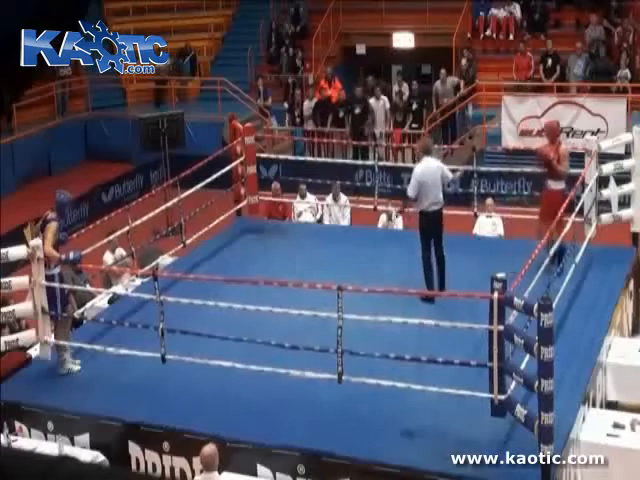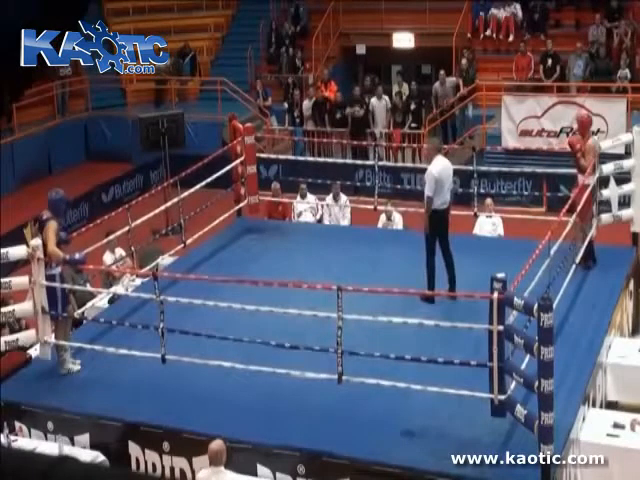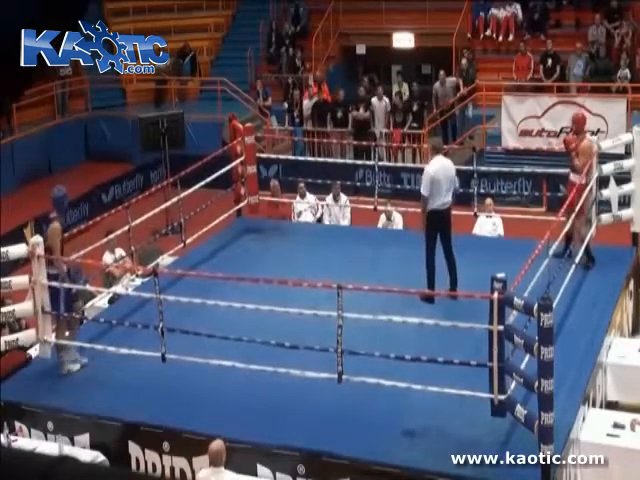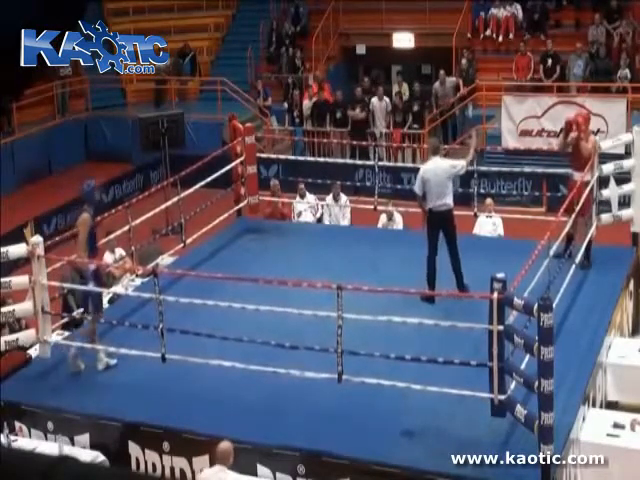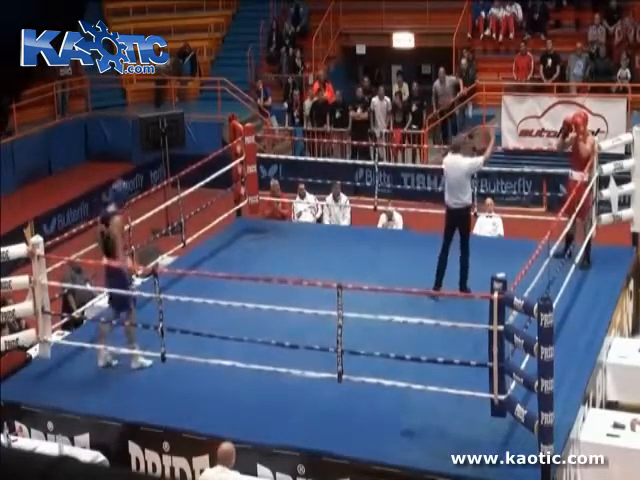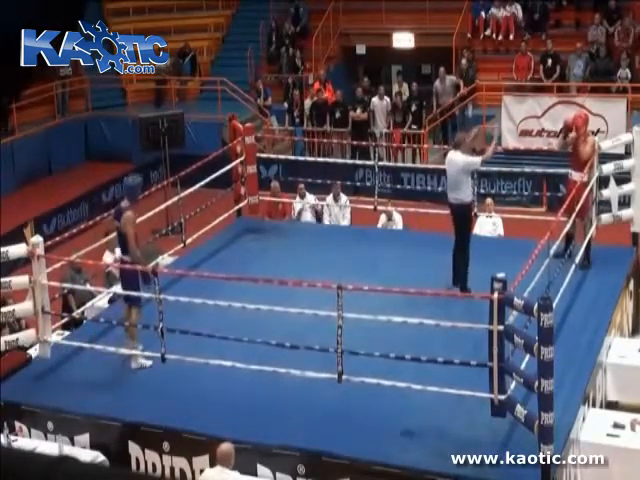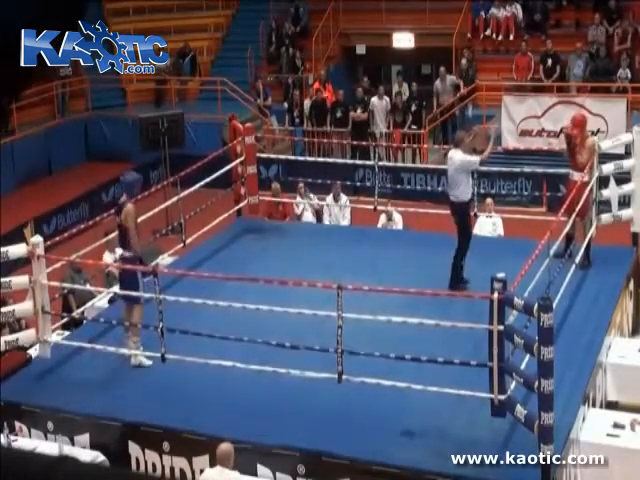
dt=0.7s
person 1, frame 1
left shoulder: (49, 216)
right shoulder: (53, 223)
left elbow: (38, 231)
right elbow: (47, 250)
right wrist: (66, 258)
left hip: (53, 272)
right hip: (51, 274)
left knee: (68, 311)
right knee: (60, 318)
left ankle: (66, 355)
right ankle: (63, 363)
person 1, frame 2
left shoulder: (45, 216)
right shoulder: (52, 223)
left elbow: (41, 235)
right elbow: (51, 249)
left wrist: (61, 238)
right wrist: (70, 259)
left hip: (53, 272)
right hip: (52, 274)
left knee: (68, 312)
right knee: (60, 318)
left ankle: (66, 356)
right ankle: (63, 363)
person 1, frame 3
left shoulder: (57, 221)
right shoulder: (55, 225)
right elbow: (57, 257)
right wrist: (65, 278)
left hip: (61, 273)
right hip: (57, 274)
left knee: (73, 311)
right knee: (62, 319)
left ankle: (72, 355)
right ankle: (64, 362)
person 1, frame 4
left shoulder: (90, 215)
right shoulder: (85, 217)
right elbow: (81, 250)
left wrist: (99, 270)
right wrist: (87, 277)
left hip: (93, 269)
right hip: (87, 271)
left knee: (96, 315)
right knee: (93, 316)
left ankle: (100, 357)
right ankle: (75, 351)
person 1, frame 5
left shoulder: (104, 215)
right shoulder: (117, 219)
right elbow: (121, 250)
right wrist: (129, 272)
left hip: (109, 268)
right hip: (119, 270)
left knee: (114, 311)
right knee: (129, 312)
left ankle: (103, 354)
right ankle: (135, 358)
person 1, frame 6
left shoulder: (118, 209)
right shoulder: (128, 214)
right elbow: (132, 246)
left hip: (123, 261)
right hip: (132, 263)
left knee: (129, 305)
right knee: (135, 308)
left ankle: (131, 344)
right ankle: (135, 357)
person 1, frame 7
left shoulder: (120, 205)
right shoulder: (129, 207)
right elbow: (133, 237)
right wrist: (142, 259)
left hip: (124, 257)
right hip: (132, 259)
left knee: (128, 303)
right knee: (137, 304)
left ankle: (130, 344)
right ankle: (135, 353)
person 2, frame 1
left shoulder: (419, 169)
right shoulder: (438, 164)
left elbow: (411, 195)
right elbow: (449, 178)
left wrist: (402, 208)
left hip: (426, 214)
right hip: (438, 211)
left knee: (426, 253)
right knee: (439, 249)
left ankle: (430, 292)
right ankle: (442, 285)
person 2, frame 2
left shoulder: (433, 169)
right shoulder: (447, 164)
left elbow: (429, 197)
left wrist: (425, 219)
left hip: (434, 213)
right hip: (445, 211)
left knee: (430, 253)
right knee: (446, 249)
left ankle: (430, 292)
right ankle: (452, 288)
person 2, frame 3
left shoulder: (429, 168)
right shoulder: (450, 164)
left elbow: (424, 196)
right elbow: (454, 186)
left wrist: (423, 215)
left hip: (433, 213)
right hip: (446, 211)
left knee: (430, 252)
right knee: (448, 250)
left ankle: (430, 292)
right ankle: (453, 288)
person 2, frame 4
left shoulder: (424, 169)
right shoulder: (448, 165)
left elbow: (419, 195)
right elbow: (467, 161)
left wrist: (425, 211)
right wrist: (473, 143)
left hip: (433, 214)
right hip: (447, 213)
left knee: (432, 254)
right knee: (453, 251)
left ankle: (430, 292)
right ankle: (461, 286)
person 2, frame 5
left shoulder: (447, 160)
right shoulder: (467, 163)
left elbow: (453, 150)
right elbow: (485, 157)
left wrist: (463, 138)
right wrist: (492, 139)
left hip: (450, 210)
right hip: (464, 210)
left knee: (444, 249)
right knee: (464, 249)
left ankle: (437, 286)
right ankle: (463, 286)
person 2, frame 6
left shoulder: (450, 156)
right shoulder: (465, 161)
left elbow: (460, 147)
right elbow: (486, 157)
left wrist: (472, 136)
right wrist: (495, 139)
left hip: (453, 204)
right hip: (464, 206)
left knee: (458, 243)
right knee: (464, 246)
left ankle: (456, 278)
right ankle: (462, 285)
person 2, frame 7
left shoulder: (452, 154)
right shoulder: (462, 159)
left elbow: (464, 148)
right elbow: (483, 157)
left wrist: (472, 136)
right wrist: (492, 139)
left hip: (456, 202)
right hip: (461, 204)
left knee: (465, 237)
right knee: (463, 242)
left ankle: (459, 275)
right ankle: (454, 282)
person 3, frame 1
left shoulder: (562, 150)
right shoulder: (547, 147)
left elbow: (564, 172)
left wrist: (553, 162)
right wrist: (543, 160)
left hip: (558, 190)
right hip: (548, 189)
left knee: (557, 226)
right knee: (544, 226)
left ankle: (559, 261)
right ankle: (559, 254)
person 3, frame 2
left shoulder: (591, 144)
right shoulder: (581, 140)
left elbow: (588, 167)
left wrist: (578, 153)
right wrist: (576, 150)
left hip: (586, 184)
right hip: (581, 182)
left knee: (584, 220)
right knee: (584, 219)
left ankle: (590, 257)
right ankle: (586, 254)
person 3, frame 3
left shoulder: (586, 144)
right shoulder: (575, 139)
left elbow: (580, 167)
left wrist: (572, 152)
right wrist: (570, 149)
left hip: (580, 184)
right hip: (572, 181)
left knee: (579, 220)
right knee: (570, 217)
left ankle: (589, 257)
right ankle: (567, 249)
person 3, frame 4
left shoulder: (591, 139)
right shoulder: (574, 136)
left elbow: (587, 153)
right elbow: (561, 149)
left wrist: (581, 135)
right wrist: (566, 132)
left hip: (585, 181)
right hip: (574, 179)
left knee: (585, 219)
right knee: (572, 216)
left ankle: (587, 257)
right ankle: (567, 250)
person 3, frame 5
left shoulder: (589, 139)
right shoulder: (573, 137)
left elbow: (584, 153)
right elbow: (560, 148)
left wrist: (580, 135)
right wrist: (564, 133)
left hip: (584, 181)
right hip: (573, 179)
left knee: (584, 219)
right knee: (571, 216)
left ankle: (587, 257)
right ankle: (567, 249)
person 3, frame 6
left shoulder: (590, 140)
right shoulder: (574, 137)
left elbow: (584, 156)
right elbow: (561, 147)
left wrist: (581, 137)
right wrist: (565, 133)
left hip: (584, 181)
right hip: (573, 179)
left knee: (584, 219)
right knee: (570, 215)
left ankle: (587, 257)
right ankle: (567, 249)
person 3, frame 7
left shoulder: (590, 142)
right shoulder: (575, 139)
left elbow: (581, 163)
left wrist: (577, 144)
right wrist: (568, 143)
left hip: (584, 182)
right hip: (573, 179)
left knee: (584, 219)
right knee: (570, 216)
left ankle: (586, 257)
right ankle: (567, 249)
